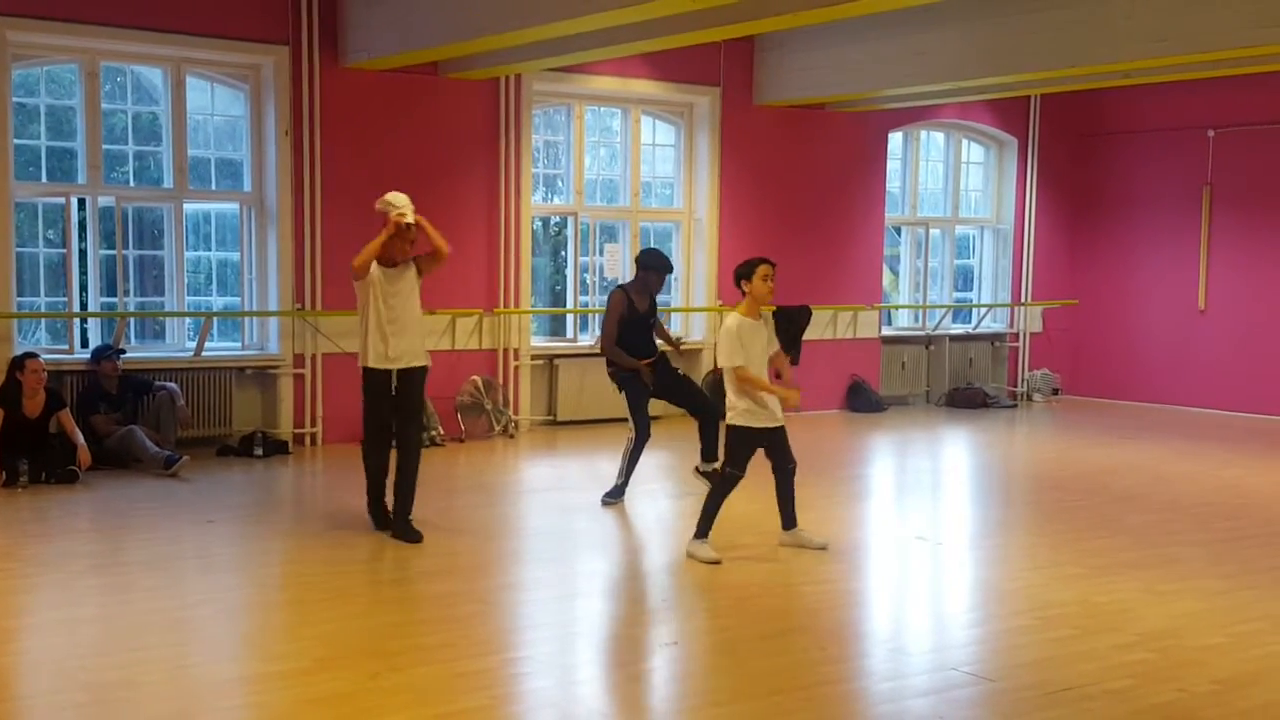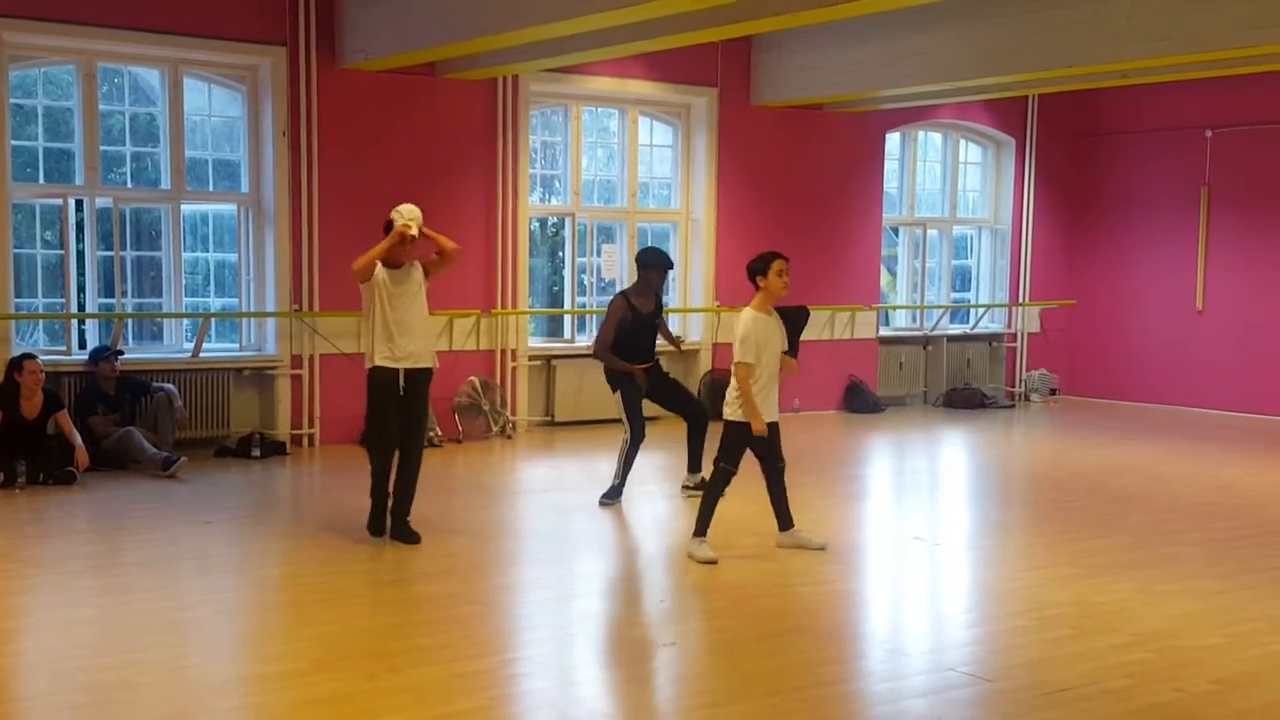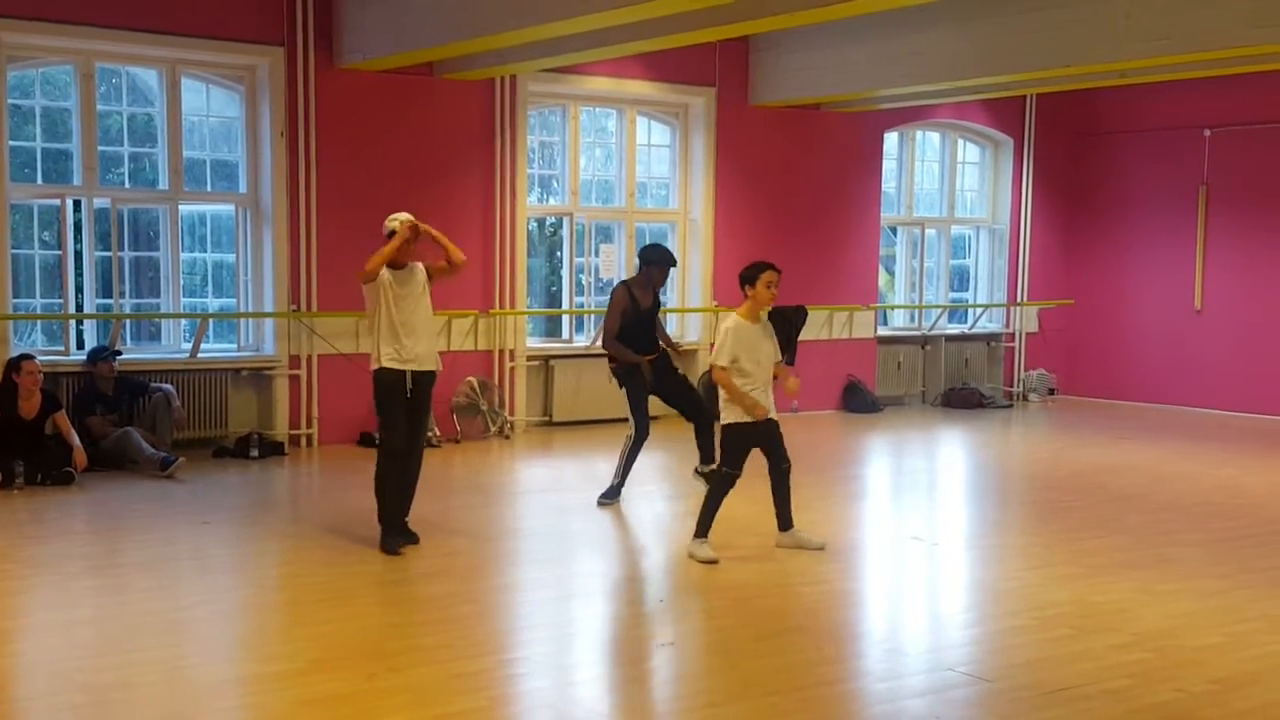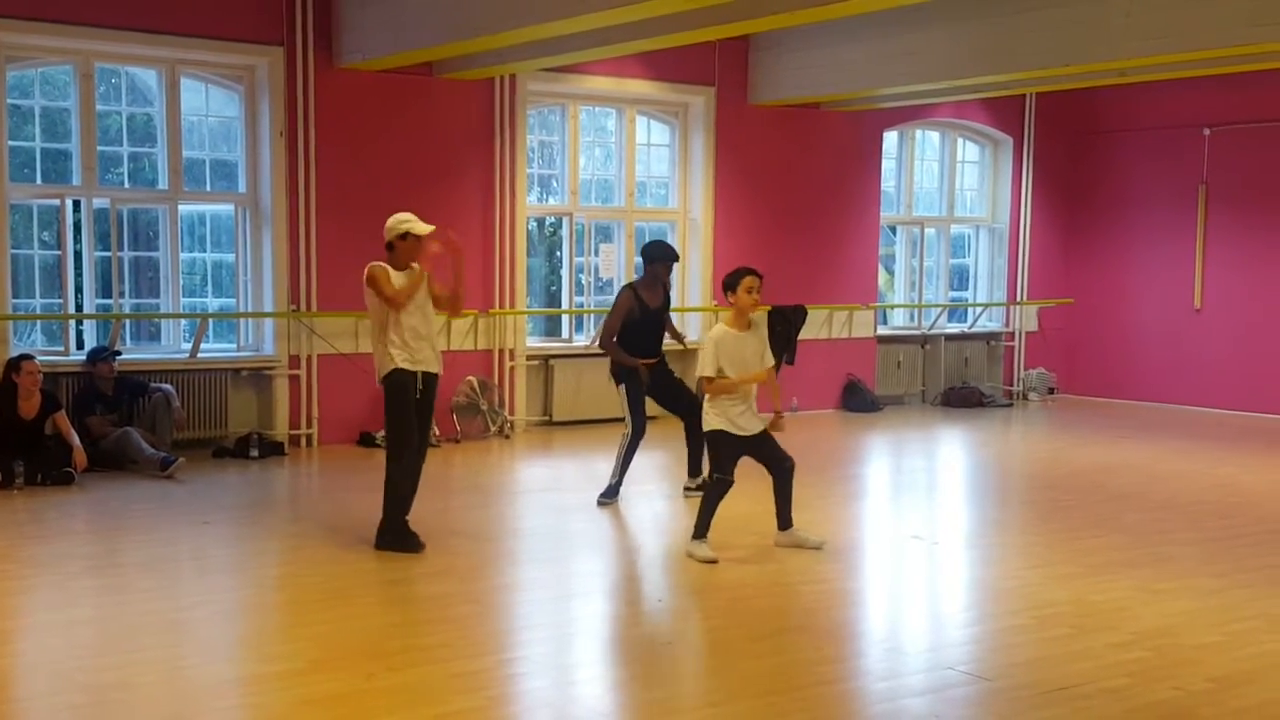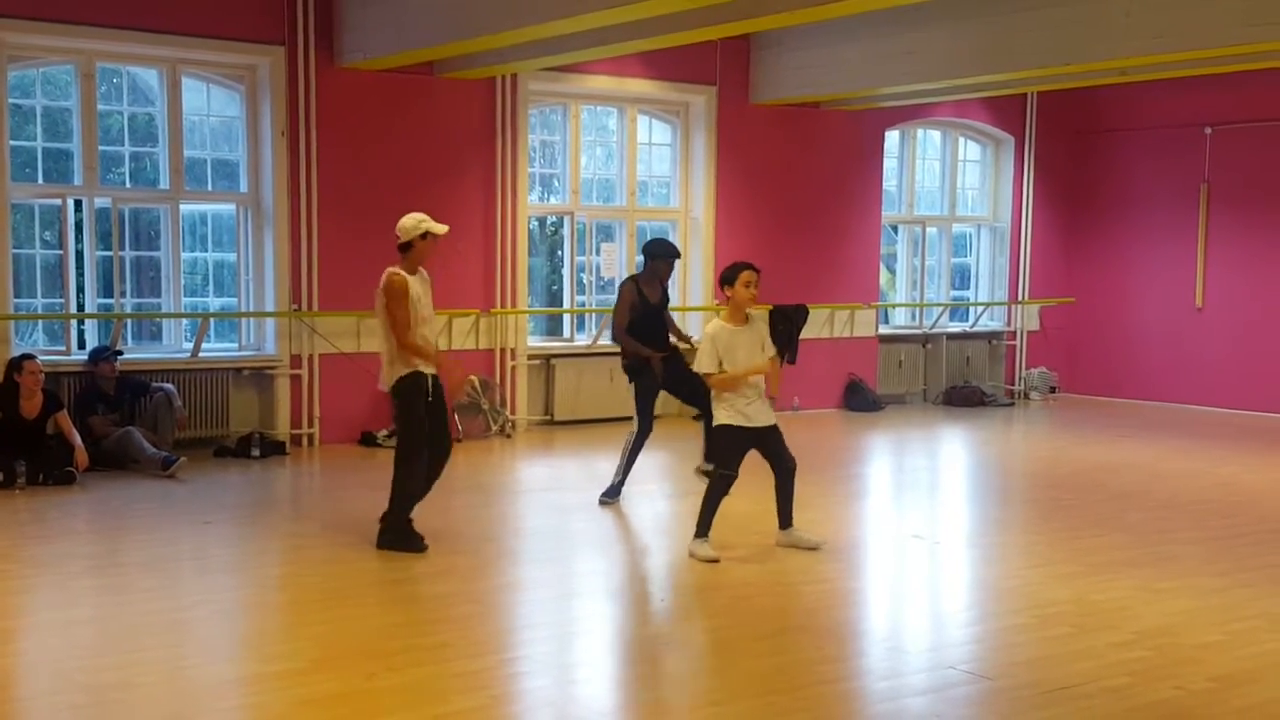
dt=0.2s
person 1, frame 1
left shoulder: (415, 268)
right shoulder: (369, 271)
left elbow: (444, 252)
right elbow: (356, 264)
left wrist: (417, 221)
right wrist: (388, 230)
left hip: (412, 364)
right hip: (376, 365)
left knee: (410, 441)
right knee: (376, 440)
left ankle: (401, 517)
right ankle: (377, 500)
person 1, frame 2
left shoulder: (420, 270)
right shoulder: (373, 273)
left elbow: (452, 250)
right elbow: (356, 269)
left wrist: (423, 230)
right wrist: (393, 237)
left hip: (419, 365)
right hip: (383, 366)
left knee: (412, 445)
right knee: (380, 440)
left ankle: (400, 518)
right ankle: (379, 507)
person 1, frame 3
left shoulder: (422, 271)
right shoulder: (375, 271)
left elbow: (459, 262)
right elbow: (372, 266)
left wrist: (433, 233)
right wrist: (401, 236)
left hip: (423, 367)
right hip: (389, 367)
left knee: (413, 448)
right knee: (392, 447)
left ankle: (399, 520)
right ankle: (388, 528)
person 1, frame 4
left shoulder: (420, 273)
right shoulder: (378, 272)
left elbow: (454, 307)
right elbow: (397, 300)
left wrist: (457, 265)
right wrist: (427, 268)
left hip: (426, 369)
right hip: (397, 369)
left knee: (416, 449)
right knee: (403, 450)
left ankle: (397, 520)
right ankle: (390, 530)
person 1, frame 5
left shoulder: (420, 276)
right shoulder: (396, 280)
right elbow: (403, 338)
left wrist: (439, 366)
right wrist: (444, 365)
left hip: (424, 372)
right hip: (408, 376)
left knee: (441, 446)
right knee: (413, 453)
left ankle: (398, 513)
right ankle: (392, 530)
person 2, frame 1
left shoulder: (762, 321)
right shoulder: (733, 326)
right elbow: (740, 375)
left wrist: (787, 376)
right wrist: (782, 393)
left hip: (770, 413)
right hip: (745, 417)
left knee: (786, 467)
right knee: (729, 477)
left ankle: (790, 530)
right ankle: (698, 540)
person 2, frame 2
left shoulder: (775, 318)
right shoulder: (749, 321)
right elbow: (741, 372)
left wrist: (789, 362)
right wrist: (753, 415)
left hip: (767, 412)
right hip: (742, 413)
left knee: (775, 468)
right knee: (723, 472)
left ankle: (787, 531)
right ankle: (698, 539)
person 2, frame 3
left shoulder: (766, 326)
right shoulder: (731, 327)
left elbow: (776, 364)
right elbow: (718, 374)
left wrist: (790, 378)
right wrist: (750, 404)
left hip: (765, 414)
right hip: (736, 415)
left knee: (781, 467)
right knee: (727, 475)
left ankle: (786, 531)
right ankle: (699, 540)
person 2, frame 4
left shoulder: (759, 331)
right shoulder: (716, 337)
left elbow: (769, 373)
right elbow: (709, 386)
left wrist: (777, 411)
right wrist: (748, 380)
left hip: (750, 421)
right hip: (721, 423)
left knee: (784, 466)
right knee: (721, 480)
left ankle: (786, 530)
right ankle: (697, 540)
person 2, frame 5
left shoulder: (758, 324)
right shoulder: (714, 332)
left elbow: (772, 361)
right elbow: (712, 380)
left wrist: (772, 390)
right wrist: (752, 371)
left hip: (762, 414)
right hip: (730, 417)
left knee: (786, 466)
right knee: (724, 476)
left ankle: (786, 530)
right ankle: (699, 539)
person 3, frame 1
left shoulder: (650, 295)
right shoulder: (619, 298)
right elbow: (607, 346)
left wrist: (670, 341)
right wrist: (639, 367)
left hip: (658, 365)
right hip: (628, 372)
left knee: (707, 410)
right knee: (641, 431)
left ankle: (708, 467)
right ankle: (620, 486)
person 3, frame 2
left shoulder: (656, 294)
right shoulder: (620, 304)
right elbow: (600, 351)
left wrist: (671, 339)
right wrist: (633, 371)
left hip: (651, 369)
right hip: (624, 374)
left knee: (698, 414)
right knee: (635, 431)
left ankle: (692, 480)
right ankle: (616, 486)
person 3, frame 3
left shoulder: (654, 290)
right shoulder: (622, 293)
right elbow: (608, 342)
left wrist: (666, 341)
right wrist: (640, 361)
left hip: (658, 362)
right hip: (630, 367)
left knee: (700, 411)
right knee: (640, 429)
left ankle: (705, 467)
right ankle: (616, 486)
person 3, frame 4
left shoulder: (664, 287)
right shoulder: (628, 296)
right elbow: (605, 341)
left wrist: (675, 333)
right wrist: (636, 365)
left hip: (657, 366)
right hip: (629, 370)
left knee: (696, 414)
right knee: (636, 428)
left ankle: (694, 481)
right ankle: (613, 486)
person 3, frame 5
left shoulder: (662, 284)
right shoulder: (629, 288)
right elbow: (617, 335)
left wrist: (678, 333)
right wrist: (651, 355)
left hip: (668, 357)
right hip: (641, 364)
left knee: (710, 402)
right knee: (643, 426)
left ankle: (709, 465)
right ankle: (616, 485)
